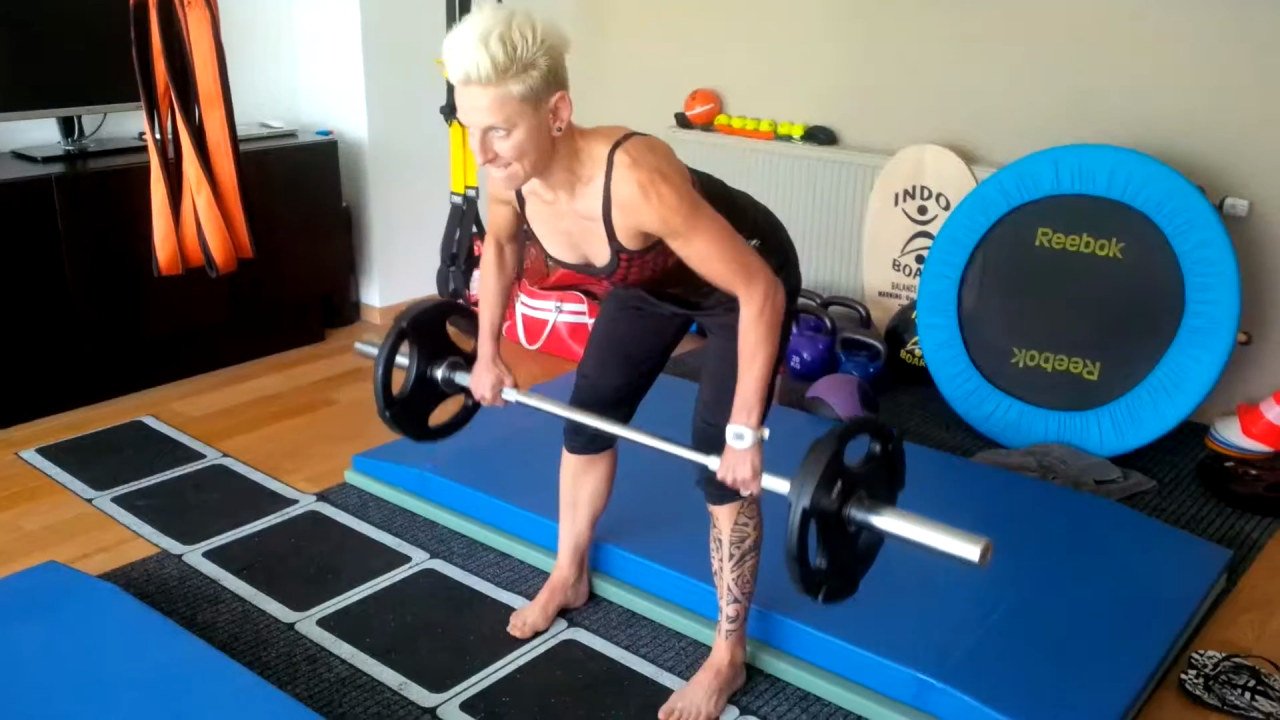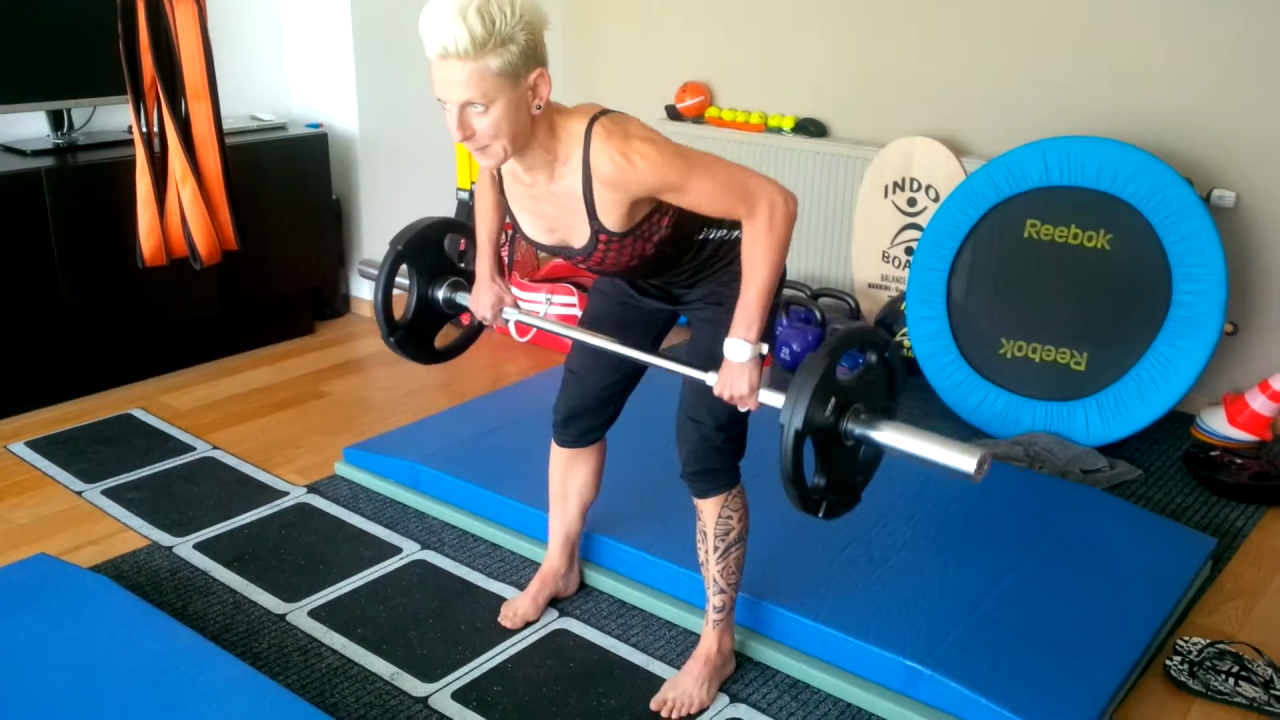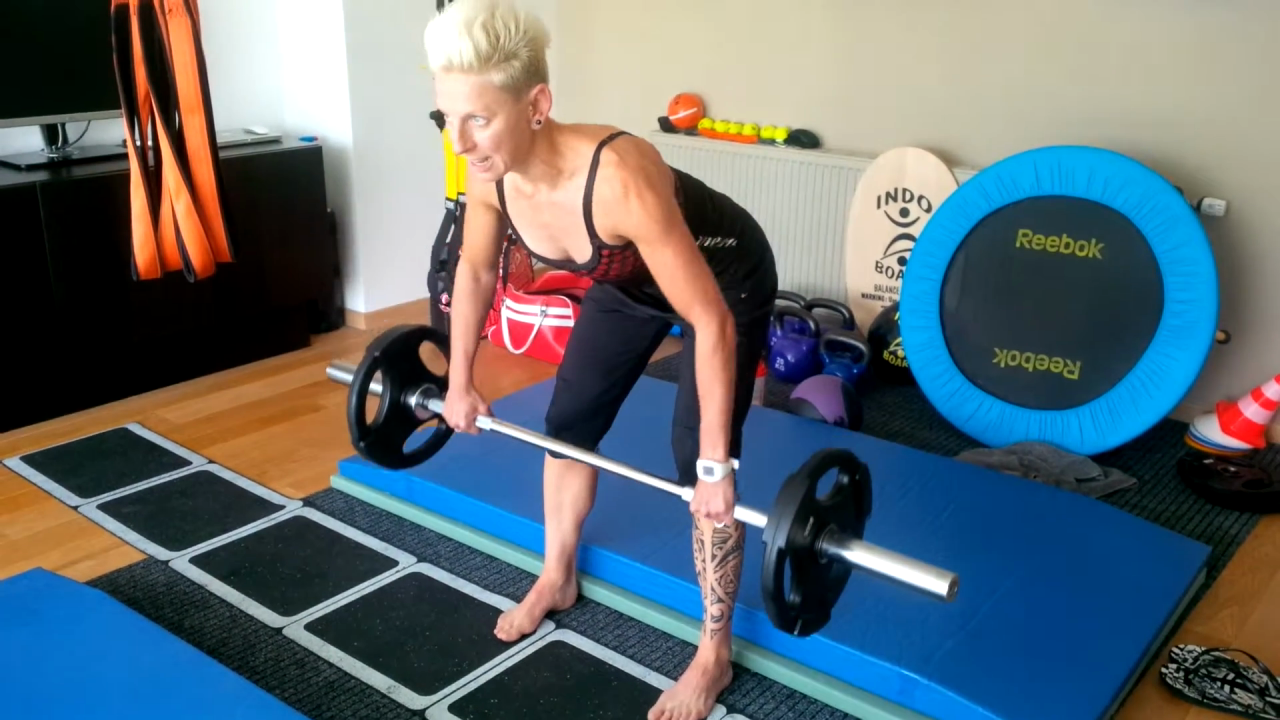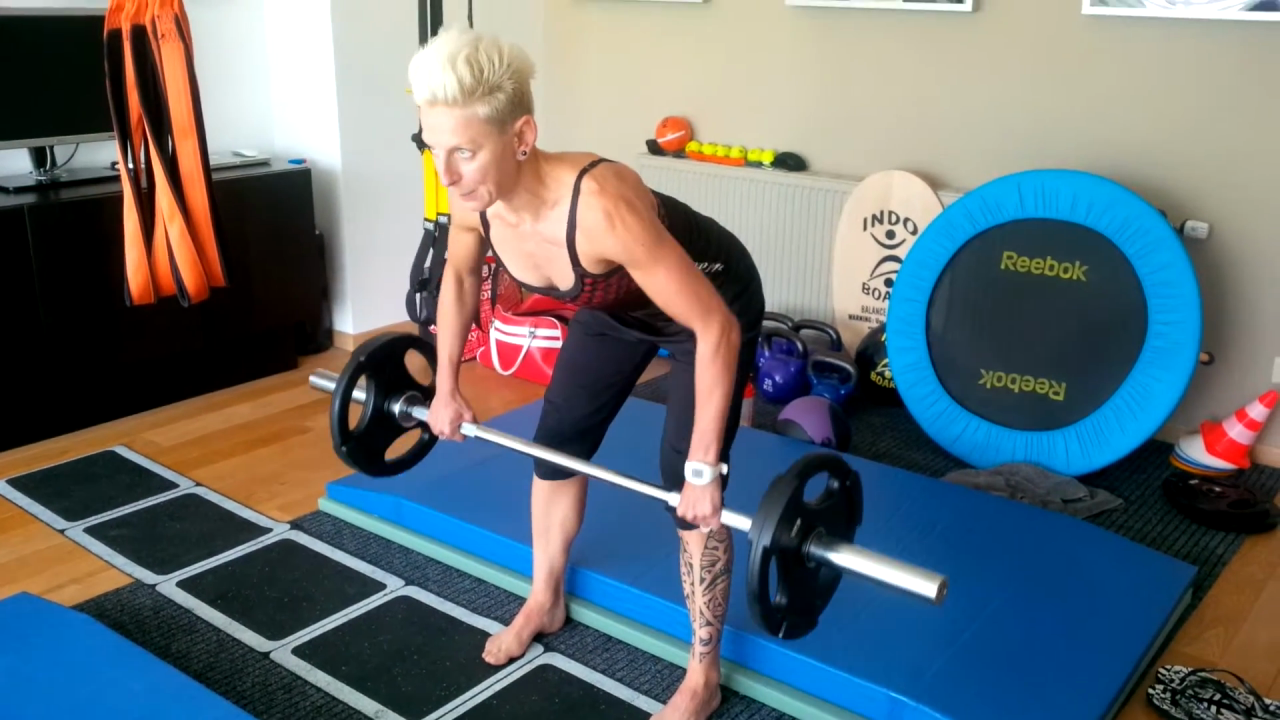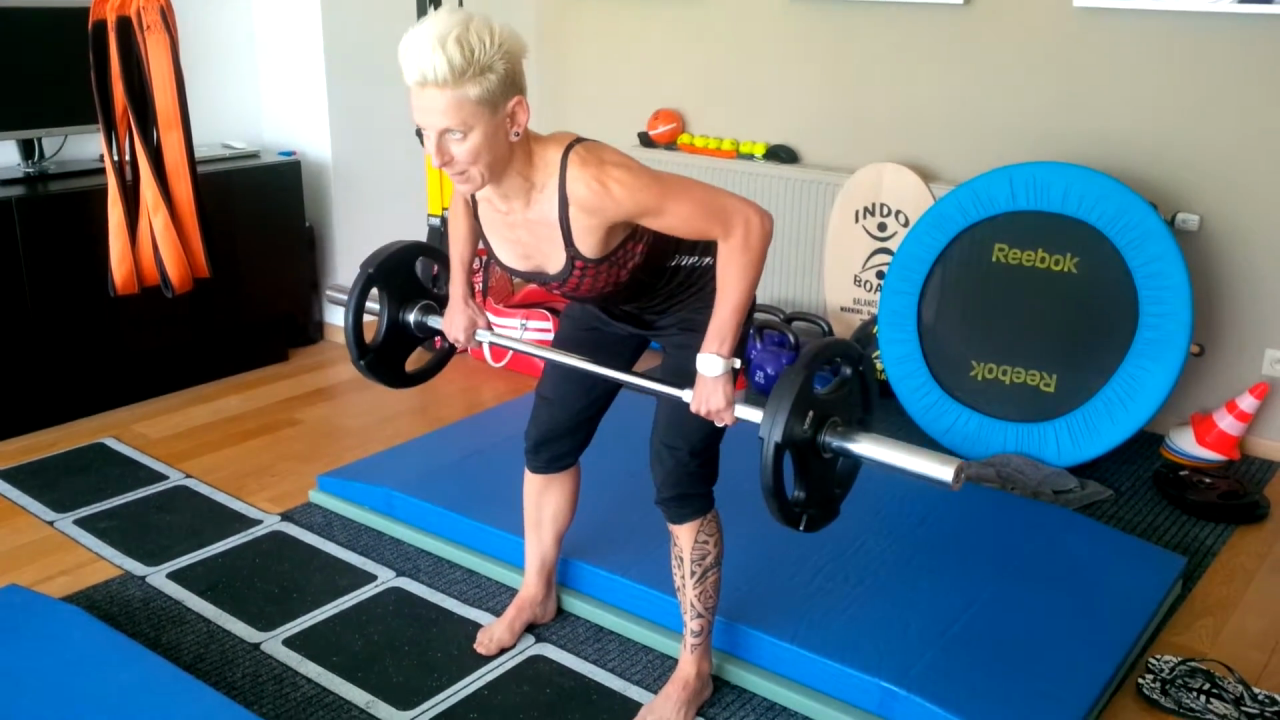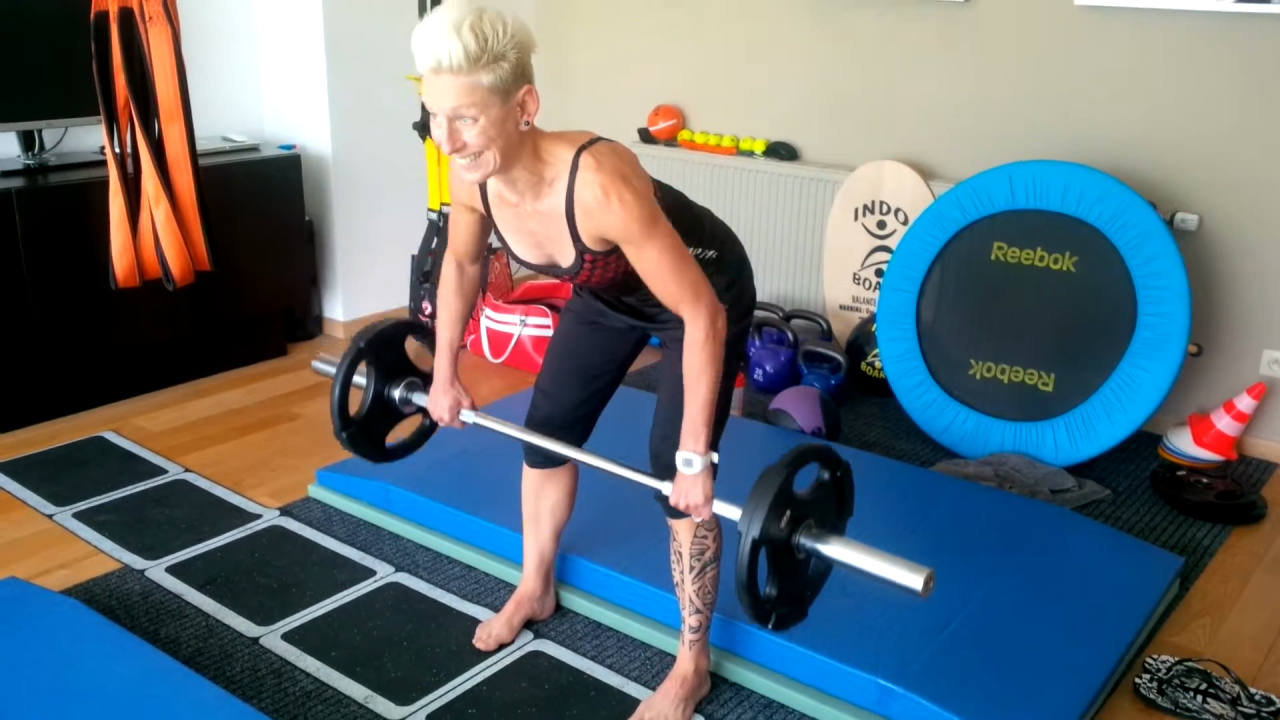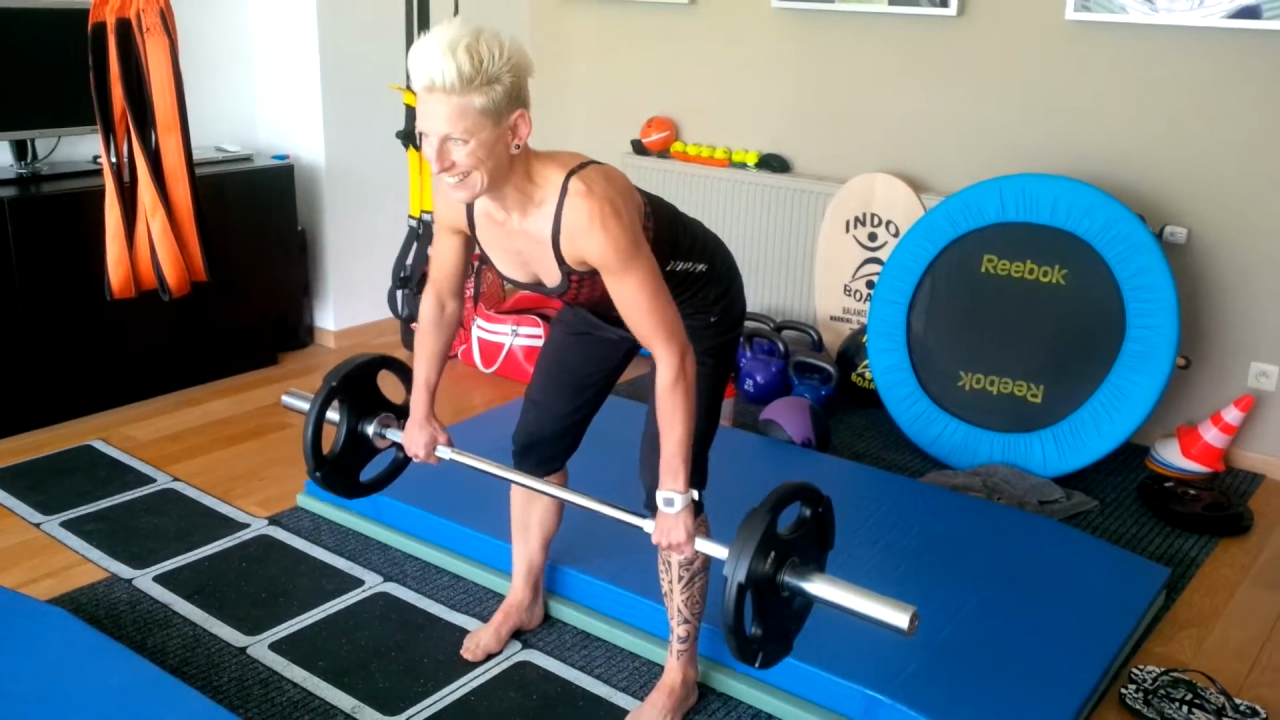
dt=0.7s
person 1, frame 1
left shoulder: (635, 180)
right shoulder: (510, 176)
left elbow: (760, 291)
right elbow: (501, 249)
left wrist: (745, 433)
right wrist: (488, 352)
left hip: (742, 282)
right hip: (651, 279)
left knee: (720, 463)
right knee: (585, 420)
left ankle: (728, 655)
right ankle: (569, 577)
person 1, frame 2
left shoulder: (614, 153)
right shoulder: (497, 149)
left elbow: (771, 204)
left wrist: (743, 346)
right wrist: (487, 271)
left hip: (720, 270)
right hip: (634, 272)
left knee: (704, 451)
right knee: (575, 414)
left ankle: (716, 644)
right ankle: (559, 568)
person 1, frame 3
left shoulder: (618, 179)
right shoulder: (490, 175)
left elbow: (709, 323)
right elbow: (475, 271)
left wrist: (715, 466)
right wrist: (461, 380)
left hip: (726, 275)
right hip: (629, 277)
left knee: (698, 461)
right knee: (567, 422)
left ankle: (714, 653)
right ankle: (557, 579)
person 1, frame 4
left shoulder: (600, 207)
right shoulder: (474, 201)
left elbow: (715, 330)
right elbow: (459, 279)
left wrist: (704, 468)
right wrist: (446, 386)
left hip: (712, 298)
right hip: (616, 301)
left knee: (689, 491)
right knee: (555, 445)
right ankle: (545, 602)
person 1, frame 5
left shoulder: (590, 179)
right shoulder: (470, 173)
left elbow: (748, 224)
left wrist: (715, 363)
right wrist: (460, 293)
left hip: (692, 297)
right hip: (605, 299)
left knee: (678, 480)
right knee: (547, 441)
right ankle: (536, 594)
person 1, frame 6
left shoulder: (600, 184)
right shoulder: (473, 176)
left elbow: (703, 315)
right elbow: (461, 264)
left wrist: (695, 459)
right wrist: (444, 373)
left hip: (702, 289)
right hip: (609, 290)
left knee: (675, 479)
right knee: (546, 433)
right ankle: (535, 589)
person 1, frame 7
left shoulder: (587, 208)
right shoulder: (459, 197)
left elbow: (670, 354)
right elbow: (440, 303)
left wrist: (676, 499)
right wrist: (421, 411)
left hip: (694, 299)
right hip: (600, 299)
left knee: (666, 491)
right knee: (535, 444)
right ankle: (524, 599)
